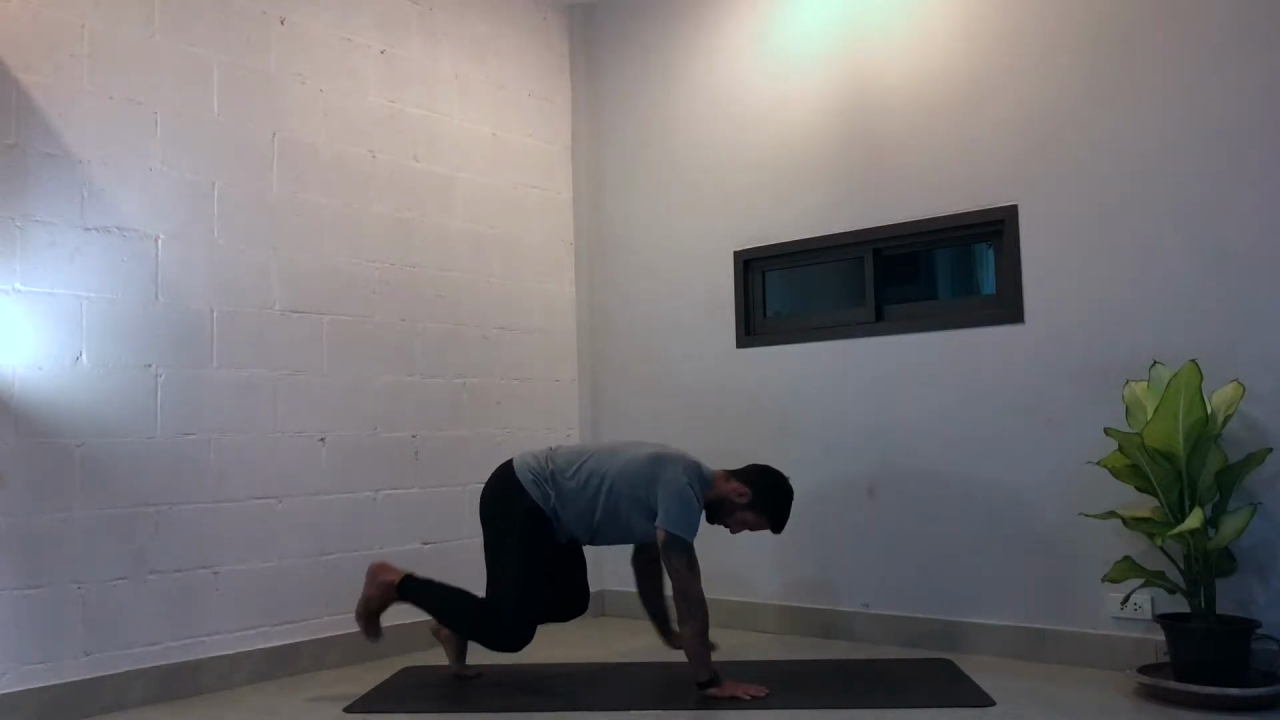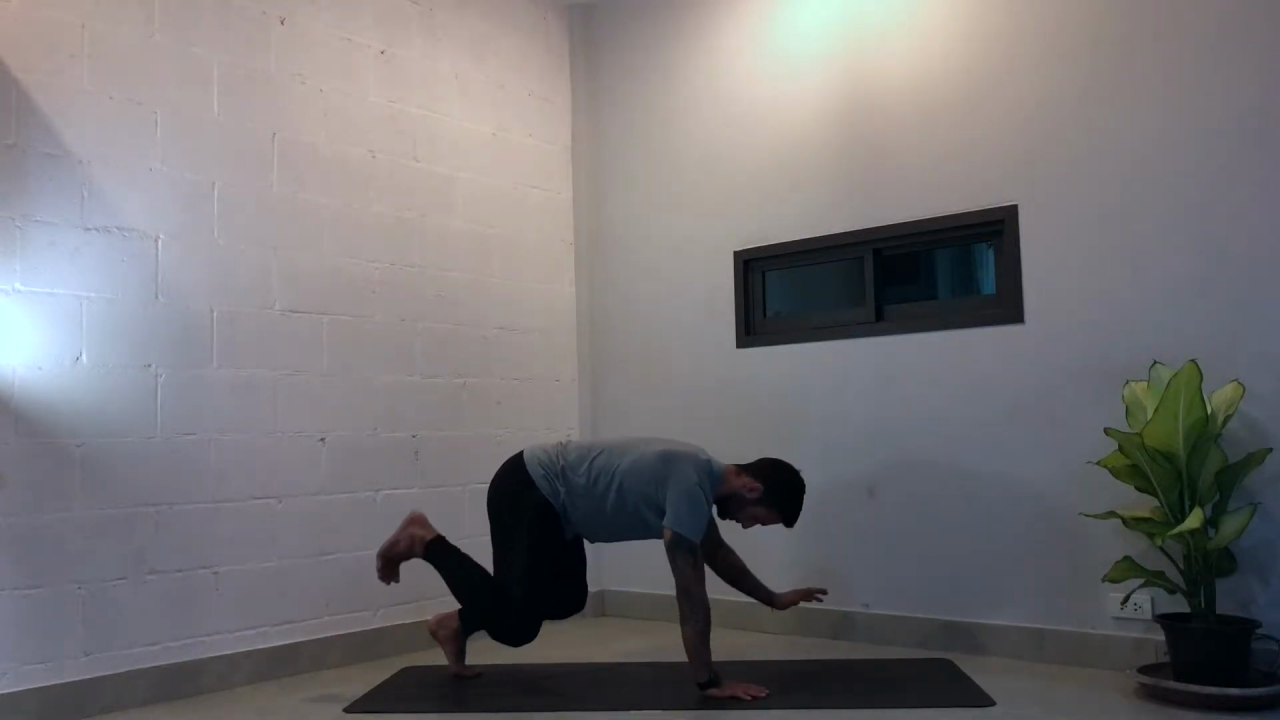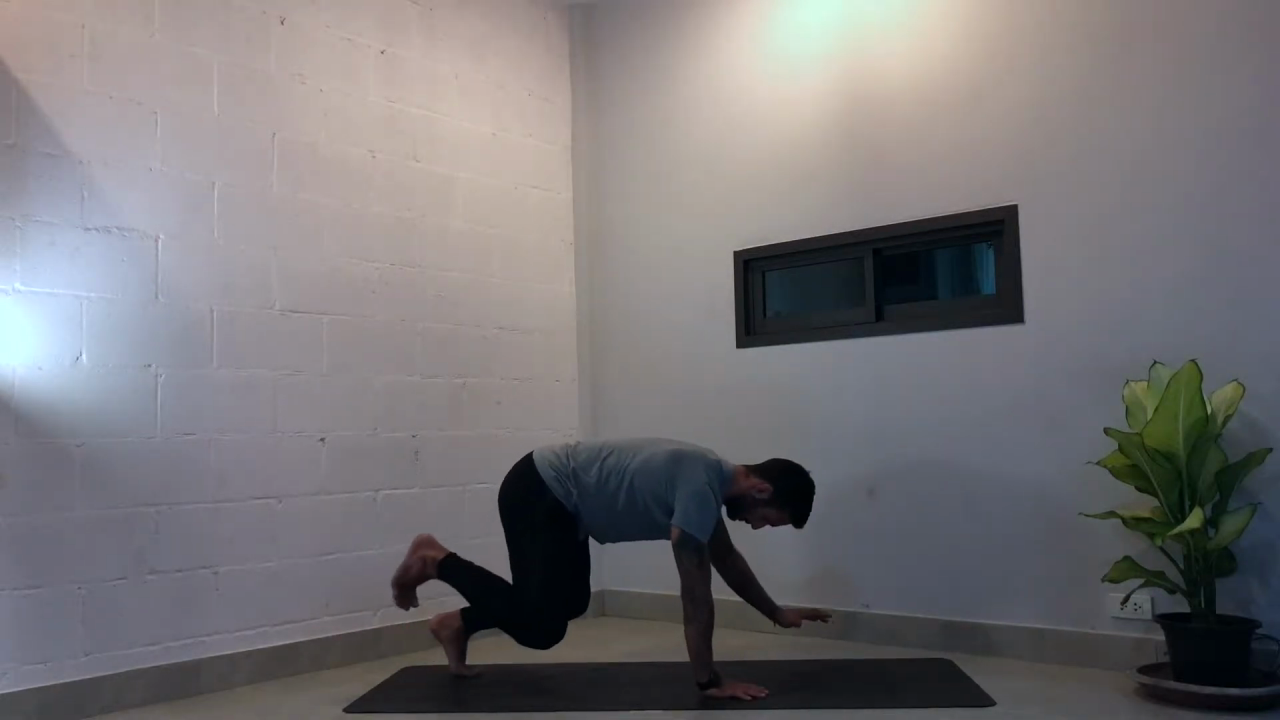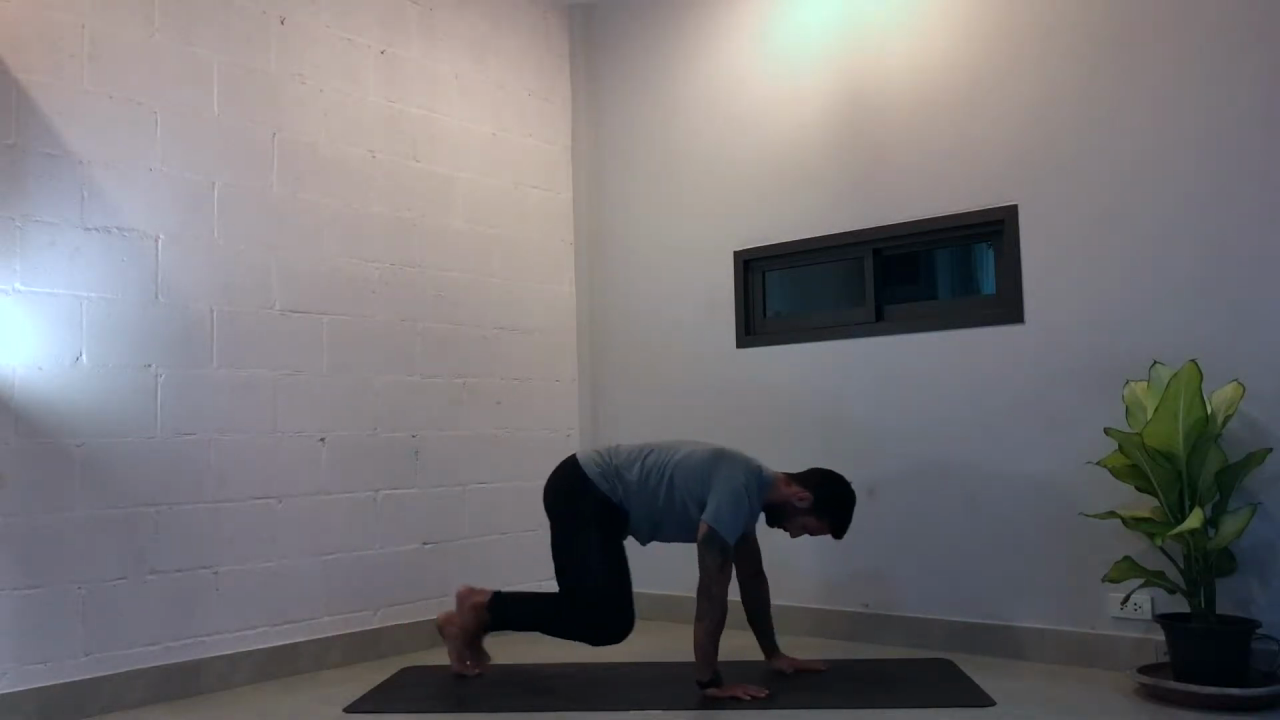
dt=0.5s
person 1, frame 1
left shoulder: (680, 481)
right shoulder: (682, 489)
left elbow: (645, 562)
right elbow: (687, 590)
left wrist: (667, 631)
right wrist: (709, 680)
left hip: (540, 503)
right hip: (517, 498)
left knee: (571, 601)
right knee: (508, 632)
left ankle: (457, 627)
right ankle: (395, 583)
person 1, frame 2
left shoulder: (700, 476)
right shoulder: (691, 486)
left elbow: (716, 552)
right elbow: (691, 592)
left wrist: (774, 599)
right wrist: (708, 680)
left hip: (548, 495)
right hip: (527, 491)
left knee: (567, 600)
right knee: (515, 625)
left ankle: (455, 624)
right ankle: (425, 540)
person 1, frame 3
left shoulder: (710, 478)
right shoulder: (700, 487)
left elbow: (727, 560)
right elbow: (696, 592)
left wrist: (777, 614)
right wrist: (708, 681)
left hip: (555, 495)
right hip: (537, 491)
left knee: (570, 603)
right knee: (541, 626)
left ankle: (456, 624)
right ankle: (437, 560)
person 1, frame 4
left shoulder: (749, 488)
right shoulder: (738, 489)
left elbow: (751, 576)
right elbow: (713, 590)
left wrist: (773, 653)
right wrist: (708, 679)
left hip: (595, 494)
right hip: (582, 491)
left knee: (585, 607)
right knee: (609, 621)
left ankle: (466, 622)
right ankle: (483, 606)
